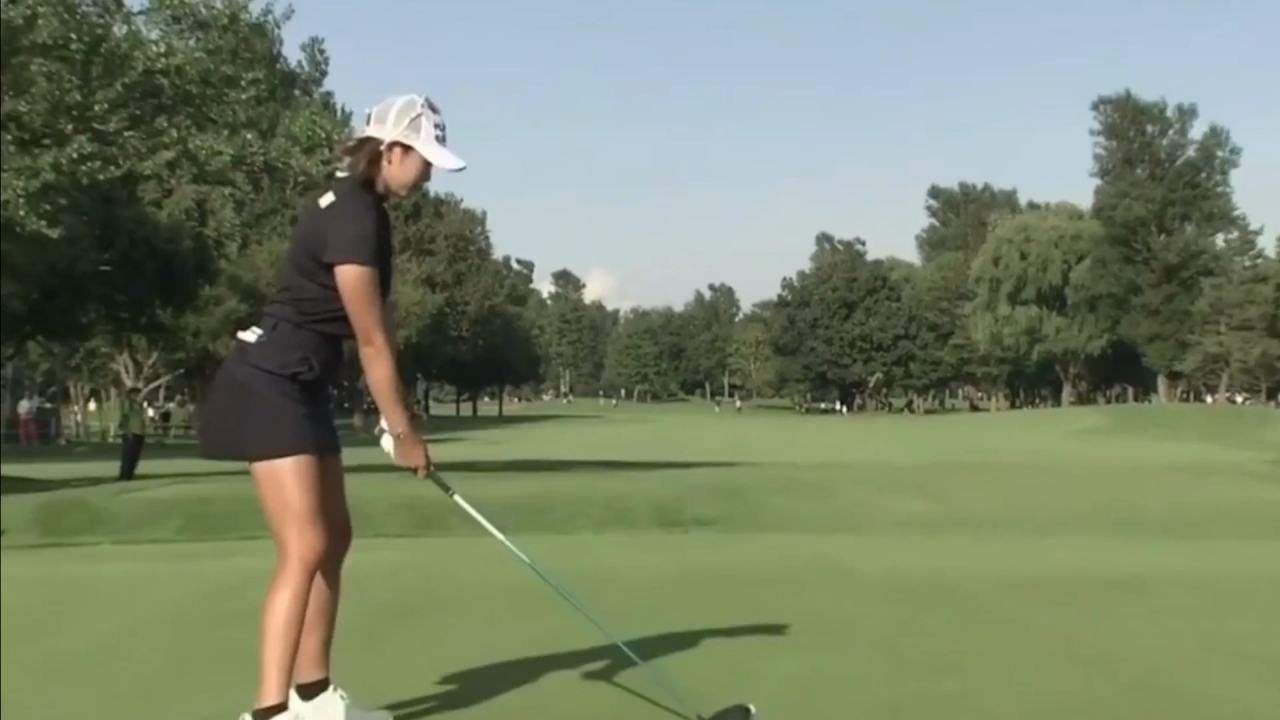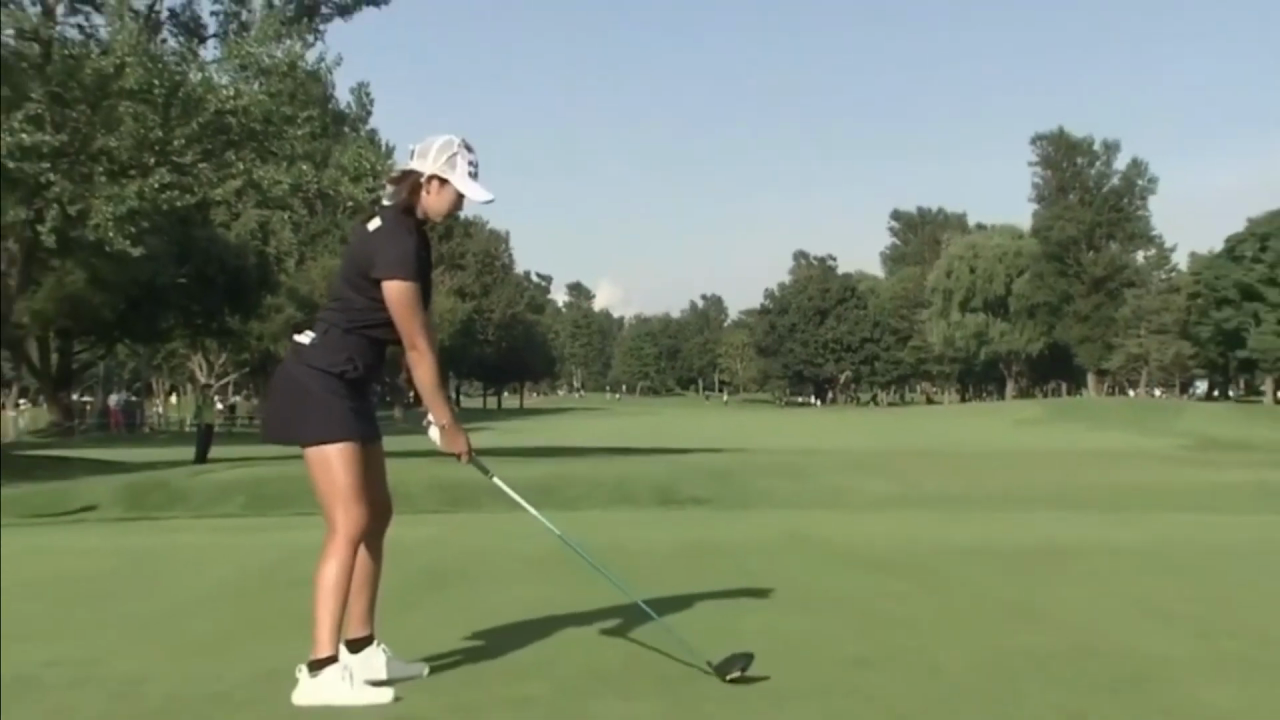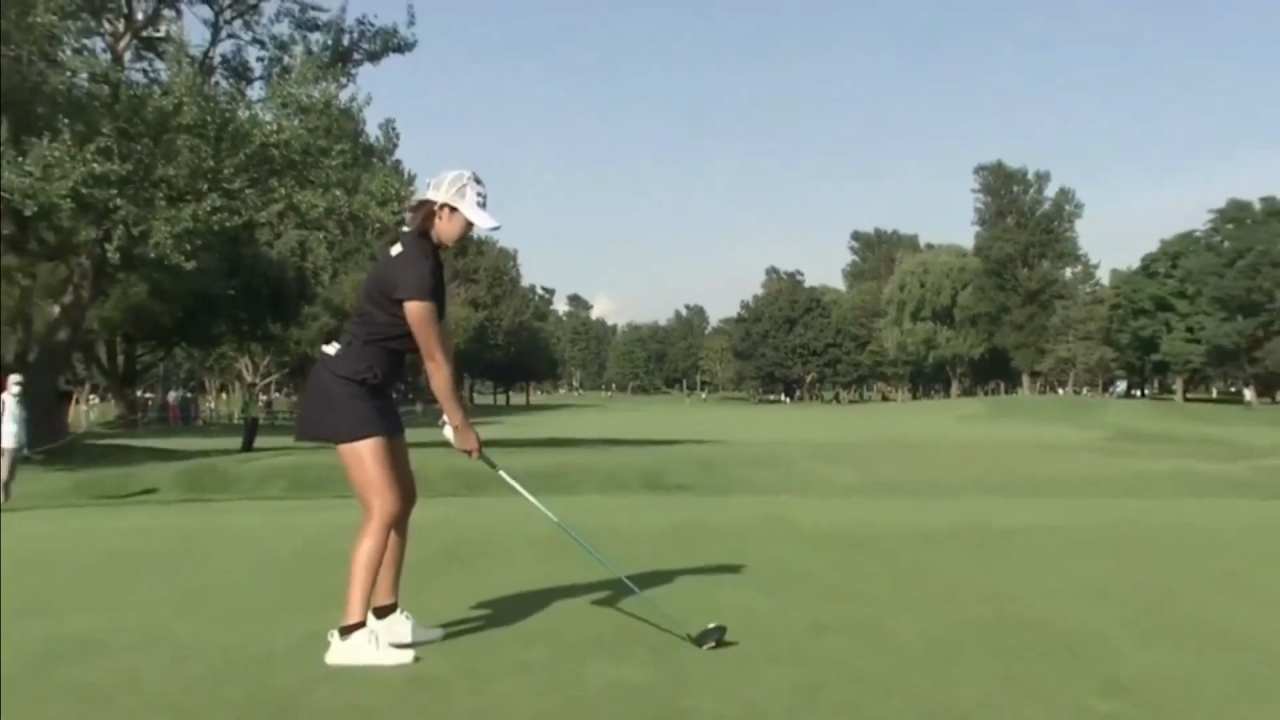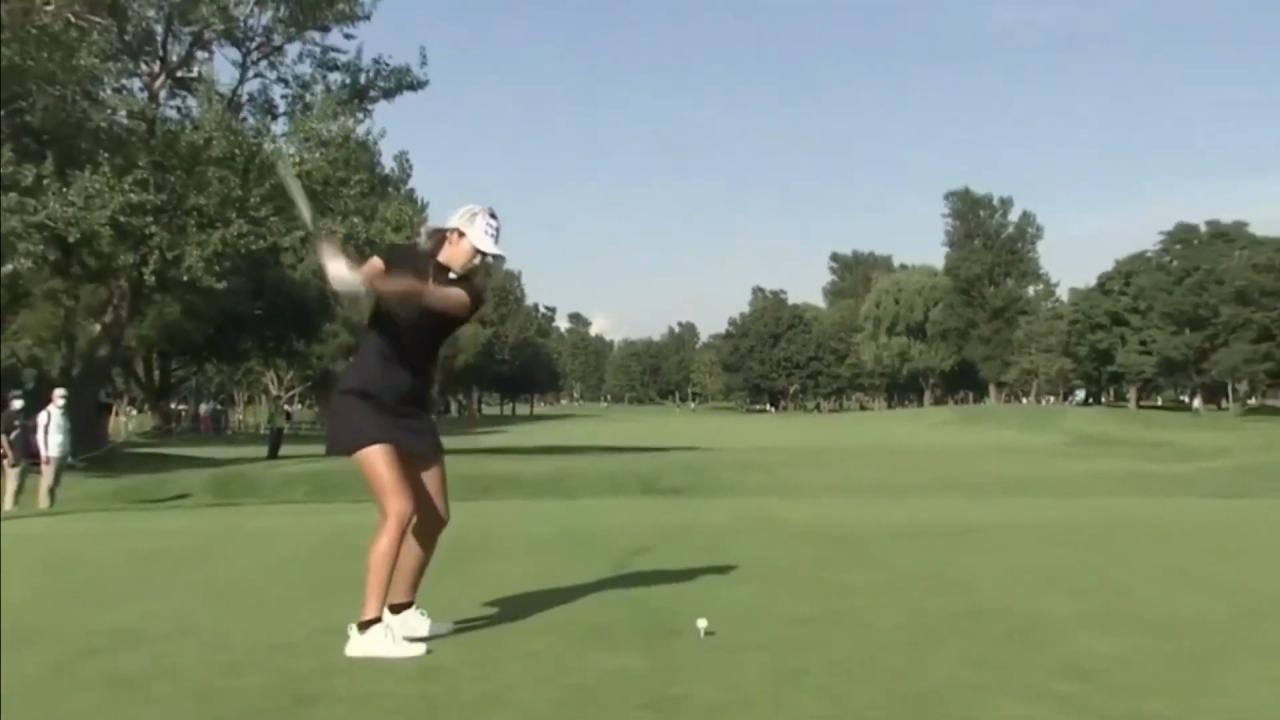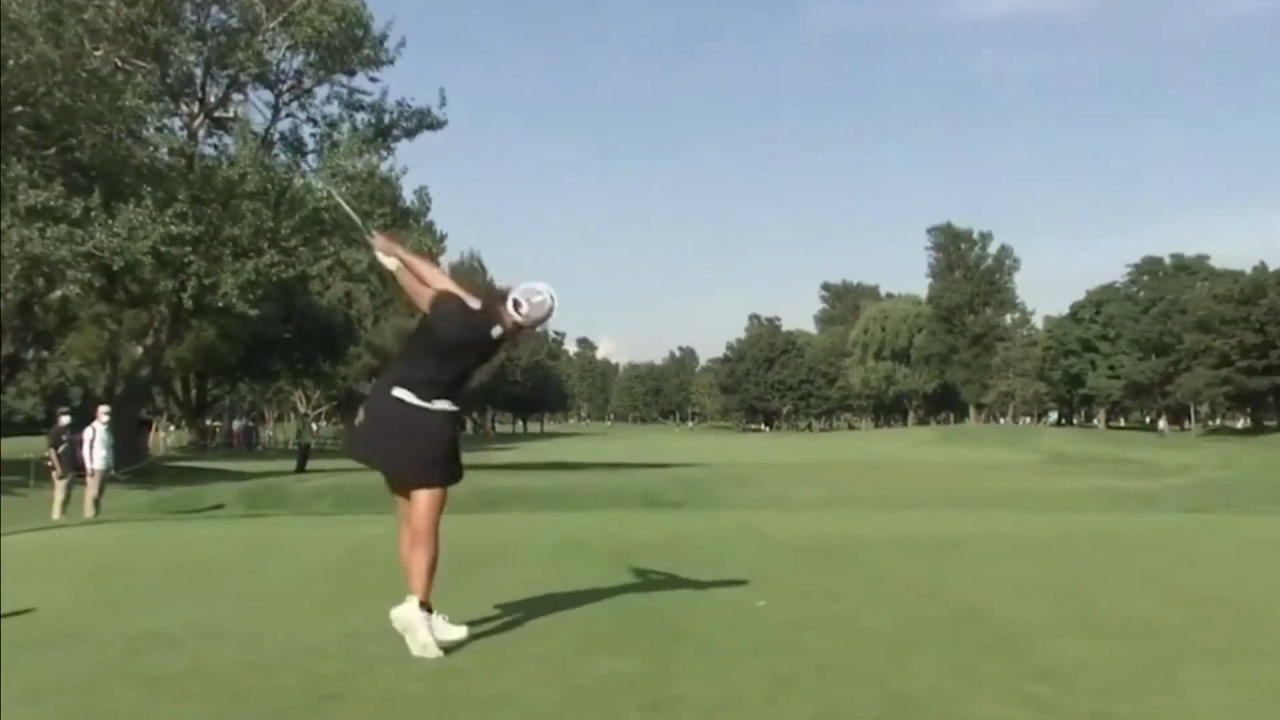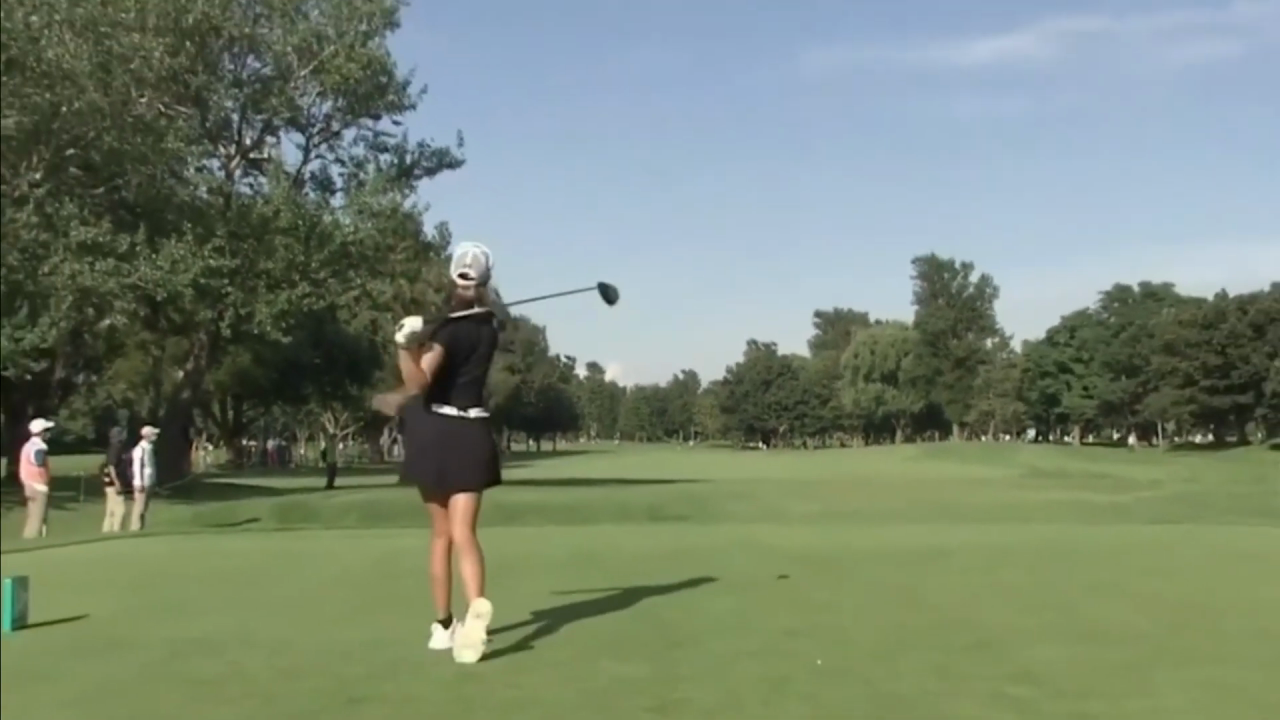
dt=0.7s
person 1, frame 1
left shoulder: (361, 207)
right shoulder: (352, 218)
left elbow: (373, 329)
right elbow: (372, 341)
left wrist: (396, 420)
right wrist: (404, 433)
left hip: (298, 387)
right hip: (269, 385)
left knee: (333, 538)
right knee: (305, 548)
person 1, frame 2
left shoulder: (403, 230)
right shoulder: (396, 240)
left elbow: (416, 337)
right elbow: (417, 345)
left wrist: (439, 414)
right wrist: (447, 423)
left hip: (345, 384)
right hip: (320, 382)
left knee: (375, 514)
right knee: (350, 523)
left ankle: (360, 651)
right ankle: (321, 671)
person 1, frame 3
left shoulder: (423, 255)
right shoulder: (414, 265)
left elbow: (440, 344)
right elbow: (434, 357)
left wrist: (455, 412)
right wrist: (461, 424)
left hip: (370, 388)
right hip: (346, 388)
left knee: (403, 499)
right knee: (384, 508)
left ankle: (386, 617)
right ankle: (351, 634)
person 1, frame 4
left shoulder: (467, 293)
right shoulder: (402, 257)
left elbow: (422, 293)
right elbow: (359, 279)
left wrist: (371, 282)
right wrist: (346, 271)
left hip: (410, 407)
right hip: (362, 399)
left knee: (434, 514)
right knee: (399, 510)
left ankle: (401, 611)
person 1, frame 5
right shoulder: (497, 339)
left hip: (389, 411)
right hip: (431, 424)
left knee: (408, 522)
right knee: (425, 526)
left ankle: (422, 615)
right ankle: (416, 607)
person 1, frame 6
left shoulder: (449, 323)
right shoulder: (488, 323)
left elbow: (418, 381)
left wrist: (404, 343)
right wrist: (402, 398)
left hip: (435, 430)
right hip: (471, 433)
left knee: (441, 534)
right knee: (464, 533)
left ankle: (443, 625)
right ankle: (477, 608)
